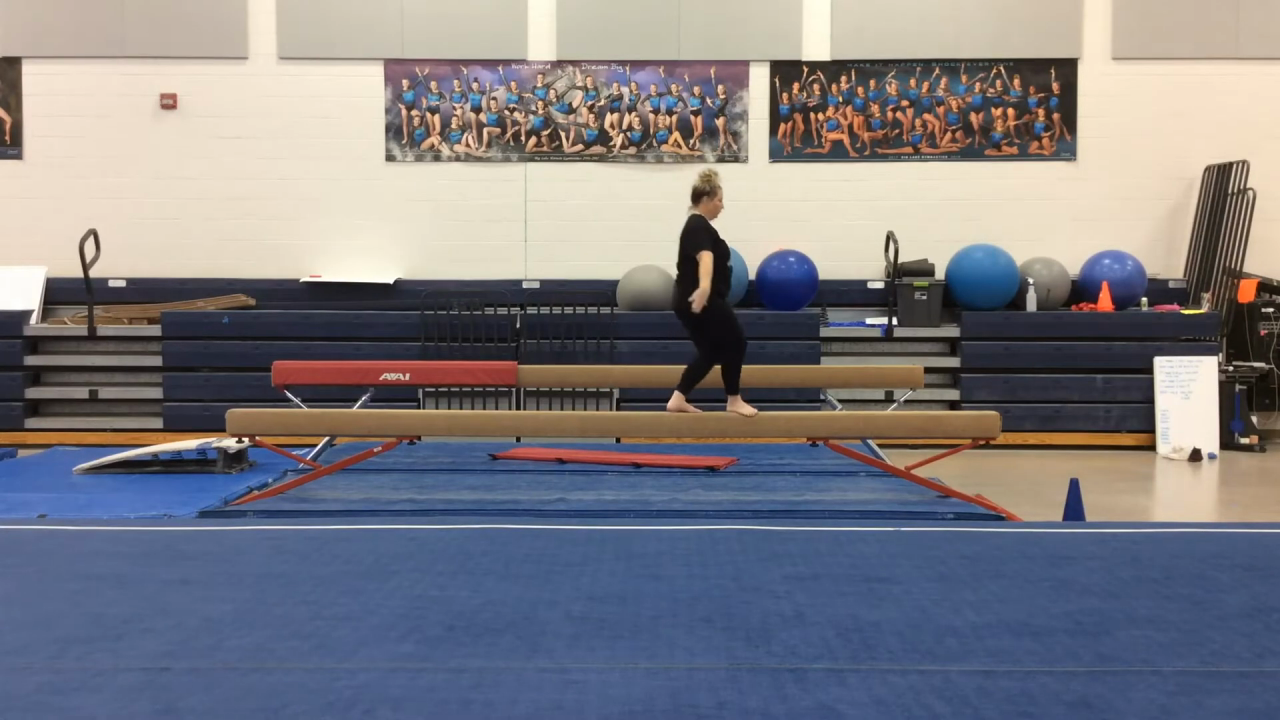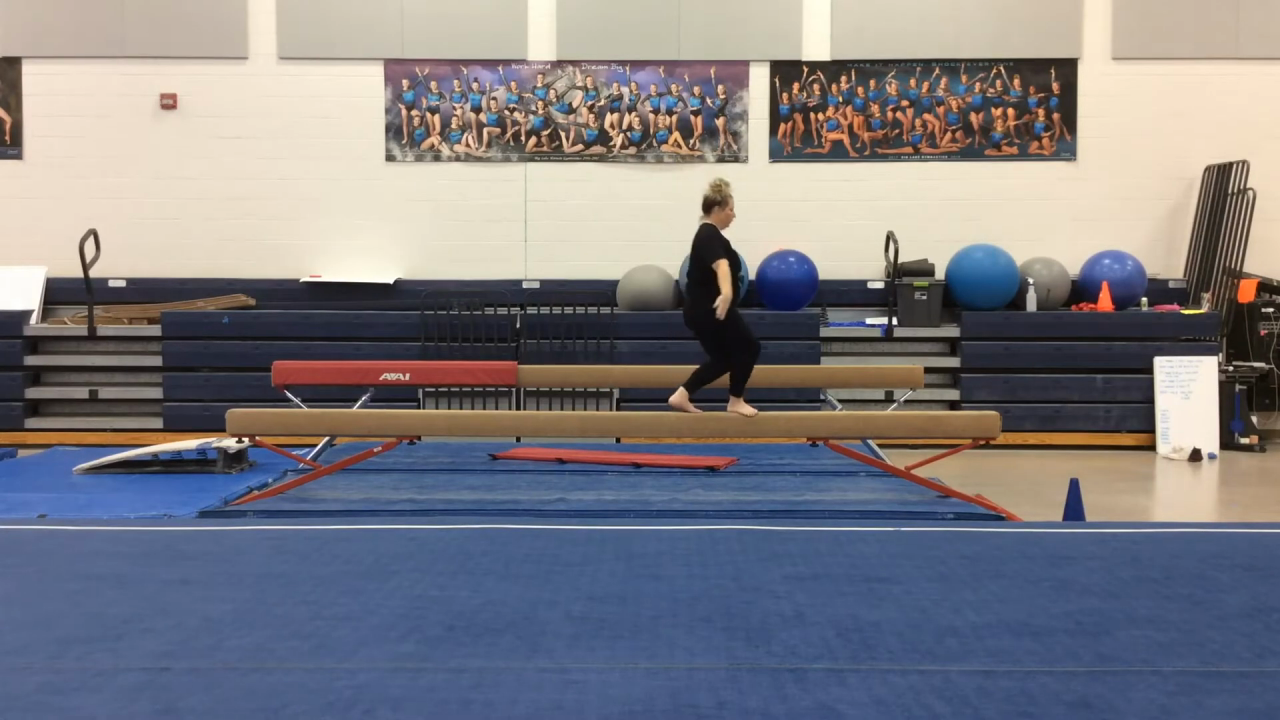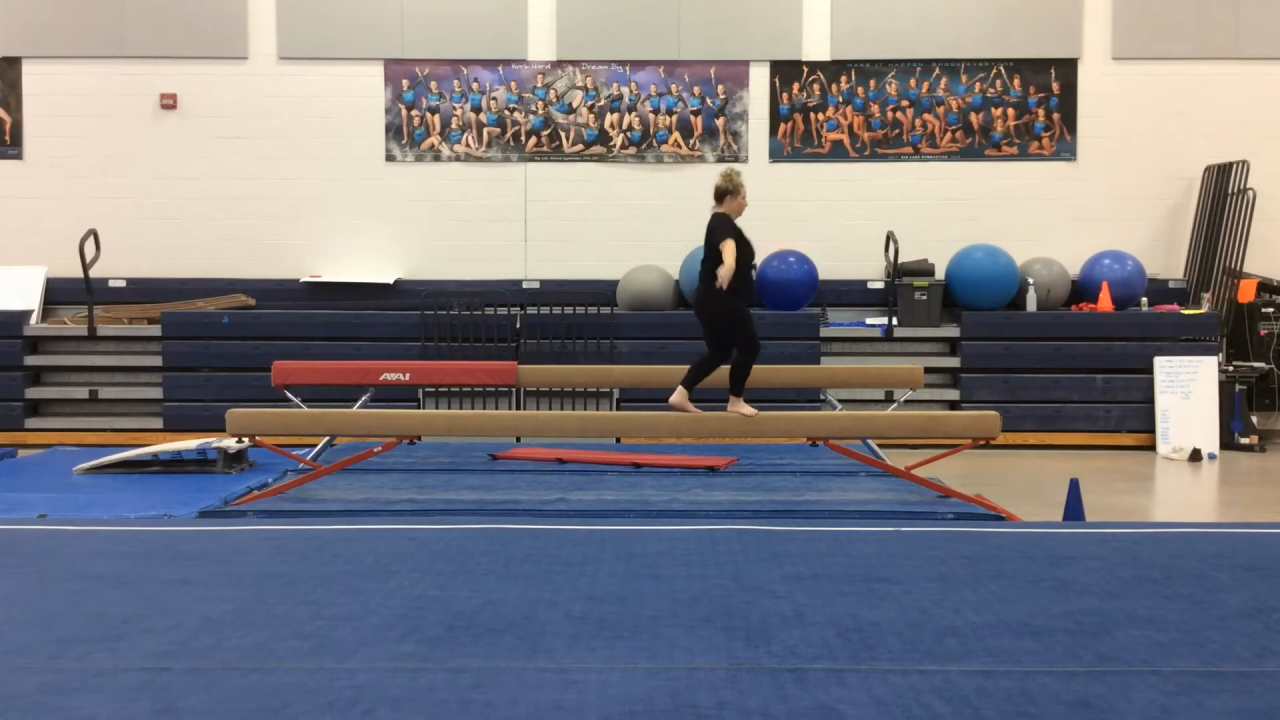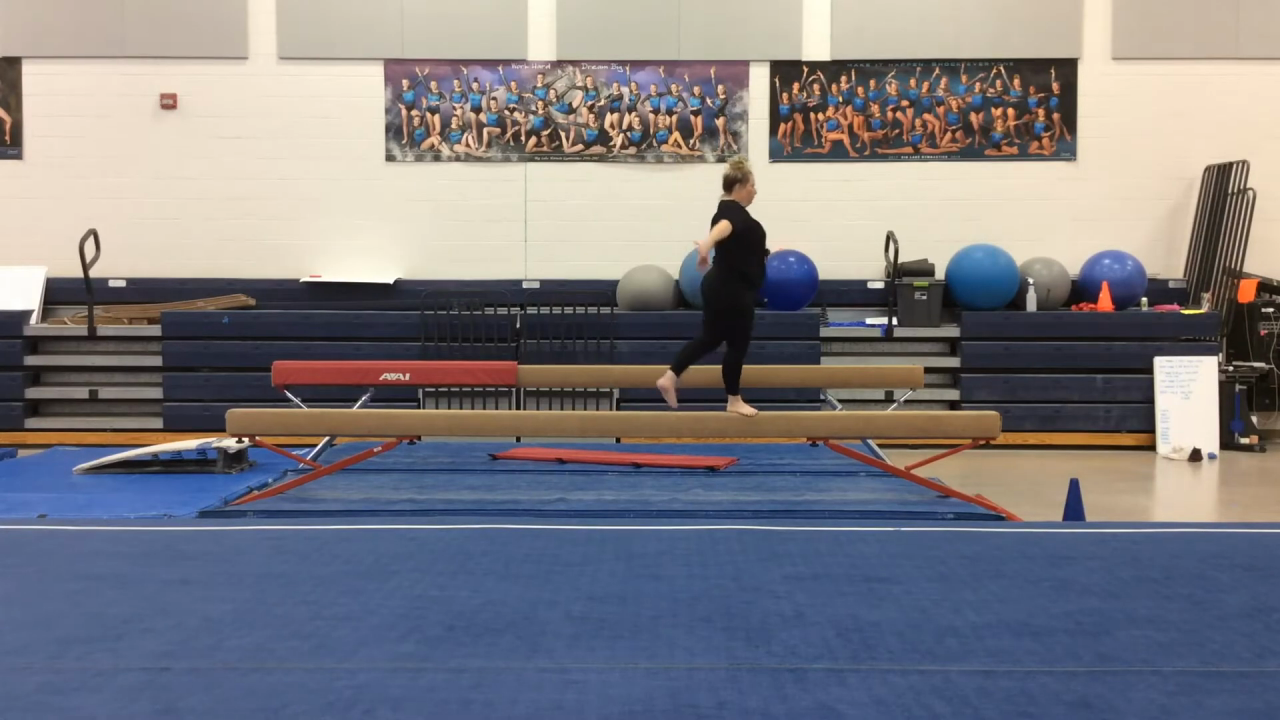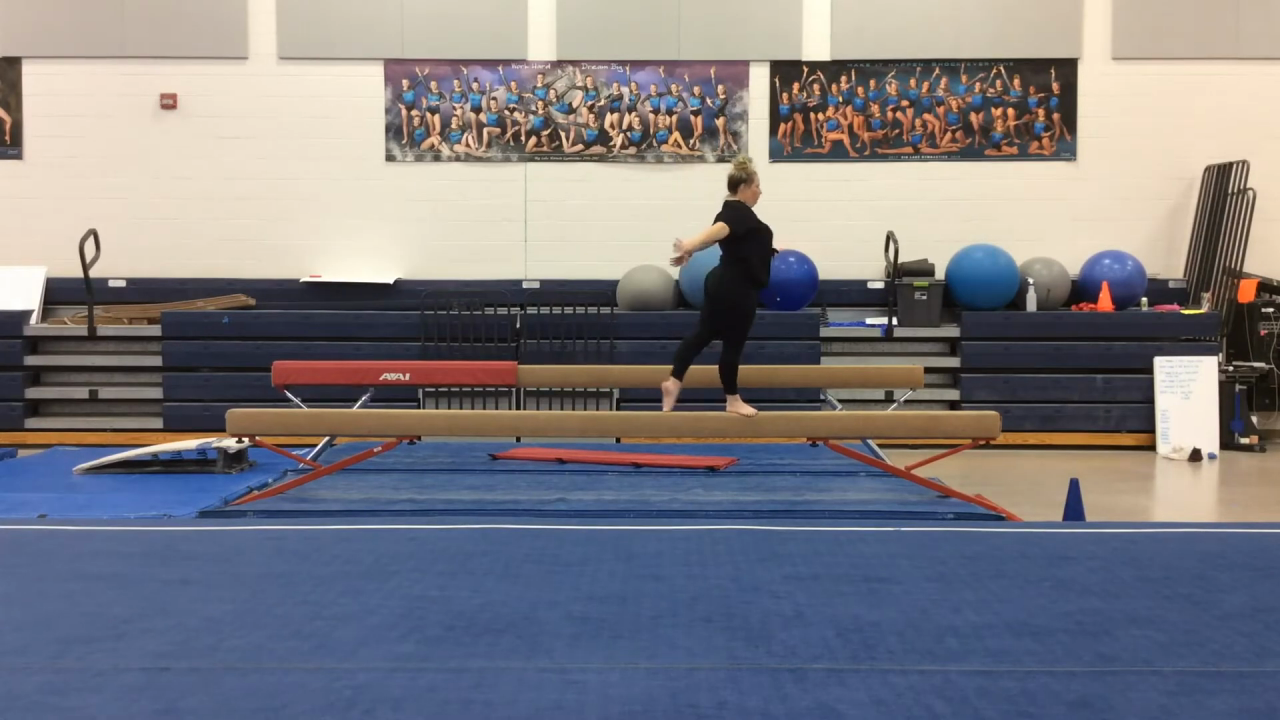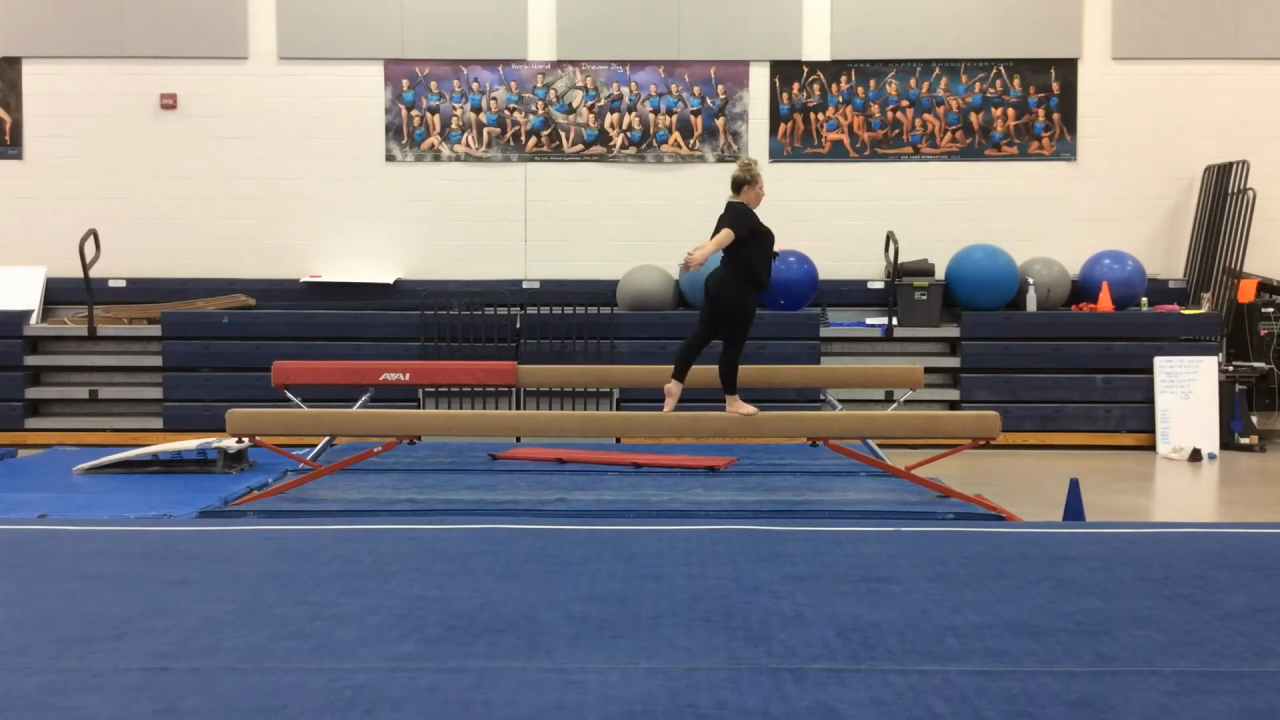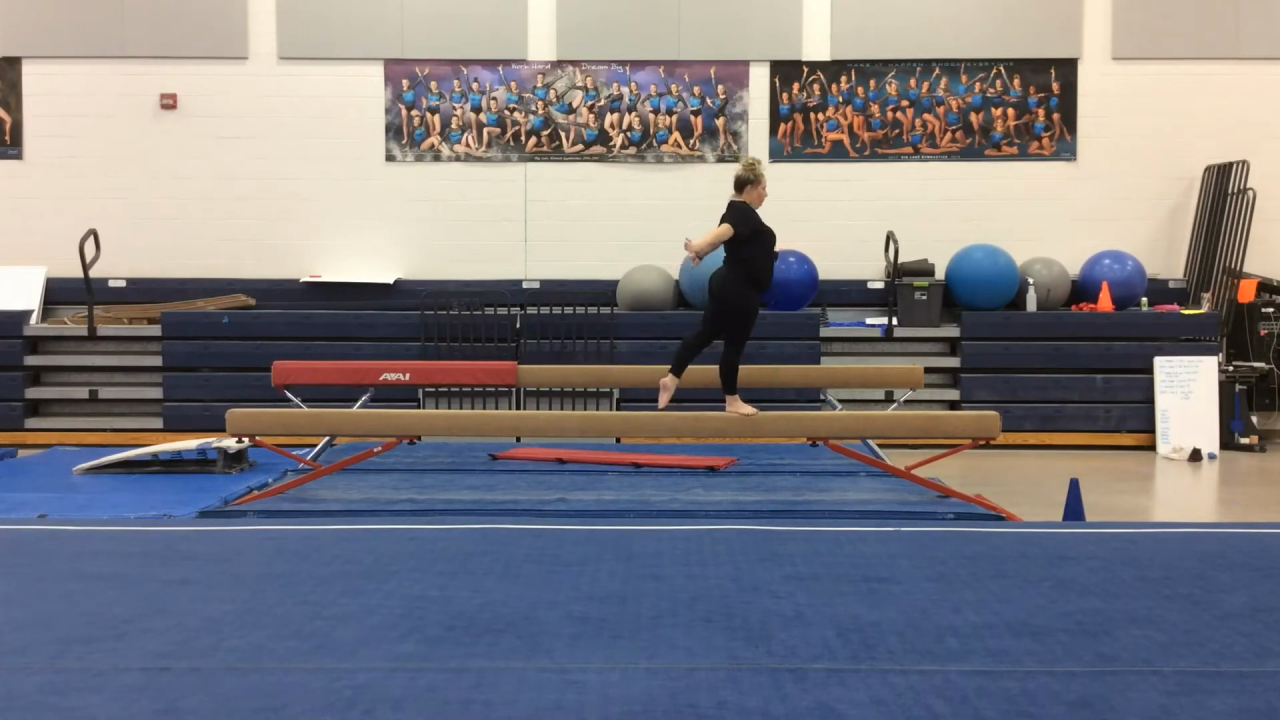
dt=0.2s
person 1, frame 1
left shoulder: (697, 226)
right shoulder: (699, 227)
right elbow: (705, 258)
right wrist: (705, 287)
left hip: (692, 301)
right hip: (702, 301)
left knee: (710, 353)
right knee: (735, 343)
left ankle: (678, 399)
right ankle: (734, 401)
person 1, frame 2
left shoulder: (708, 235)
right shoulder: (710, 237)
right elbow: (721, 265)
right wrist: (726, 292)
left hip: (700, 310)
right hip: (710, 311)
left knee: (722, 359)
right knee: (750, 348)
left ankle: (681, 396)
right ankle: (736, 401)
person 1, frame 3
left shoulder: (720, 223)
right shoulder: (723, 223)
right elbow: (728, 245)
right wrist: (728, 266)
left hip: (711, 300)
right hip: (720, 302)
left knee: (718, 353)
right knee: (749, 347)
left ankle: (681, 395)
right ankle: (735, 401)
person 1, frame 4
left shoulder: (730, 211)
right shoulder: (733, 211)
left elbow: (721, 229)
right elbow: (722, 228)
left wrist: (706, 252)
right wrist: (708, 243)
left hip: (720, 287)
right hip: (732, 290)
left knee: (709, 338)
right knee: (738, 344)
left ankle: (669, 379)
right ankle: (734, 400)
person 1, frame 5
left shoulder: (733, 210)
right shoulder: (738, 212)
left elbow: (717, 234)
right elbow: (718, 230)
left wrist: (687, 253)
right wrist: (691, 244)
left hip: (722, 284)
right hip: (737, 289)
left knee: (703, 333)
right knee: (733, 344)
left ankle: (673, 382)
right ankle: (733, 400)
person 1, frame 6
left shoulder: (734, 213)
right shoulder: (741, 215)
left elbow: (719, 237)
right elbow: (724, 236)
left wrist: (699, 256)
right wrist: (701, 255)
left hip: (722, 285)
right hip: (737, 291)
left knee: (702, 333)
right knee: (733, 345)
left ankle: (675, 383)
right ankle: (732, 401)
person 1, frame 7
left shoulder: (738, 212)
right shoulder: (743, 213)
left elbow: (721, 236)
right elbow: (724, 231)
left wrist: (700, 251)
right wrist: (699, 245)
left hip: (726, 285)
right hip: (740, 291)
left knee: (705, 333)
right knee: (734, 344)
left ankle: (672, 378)
right ankle: (732, 400)
